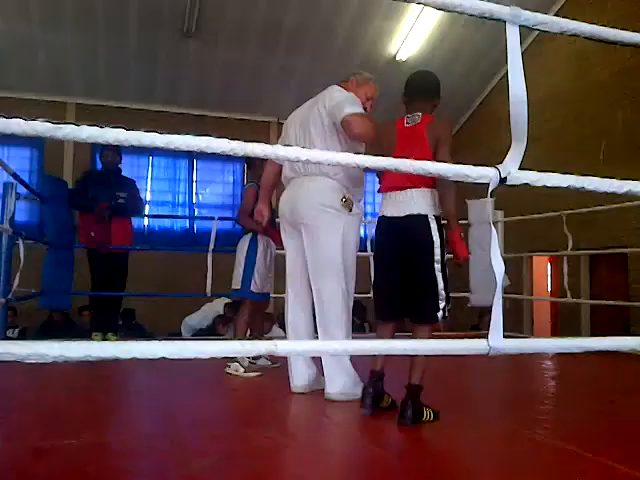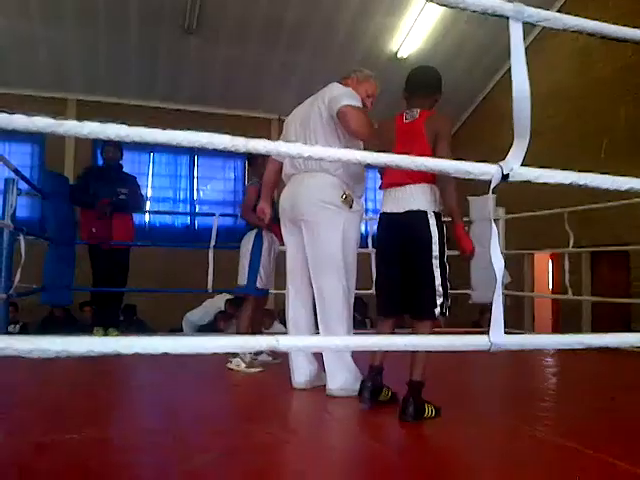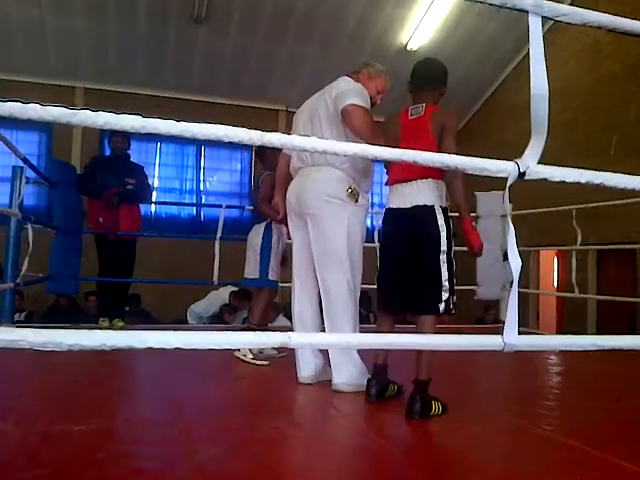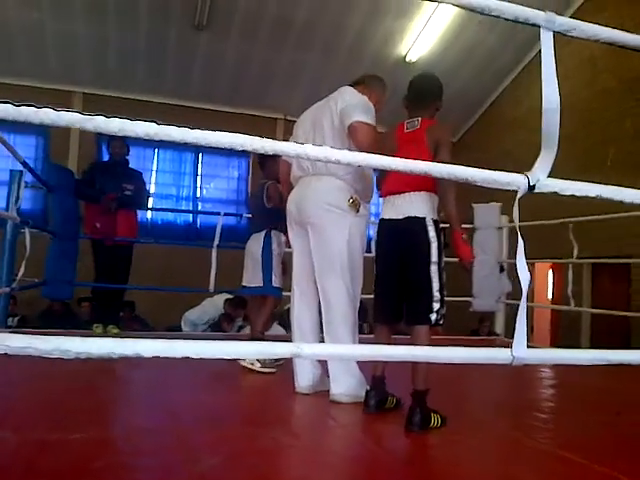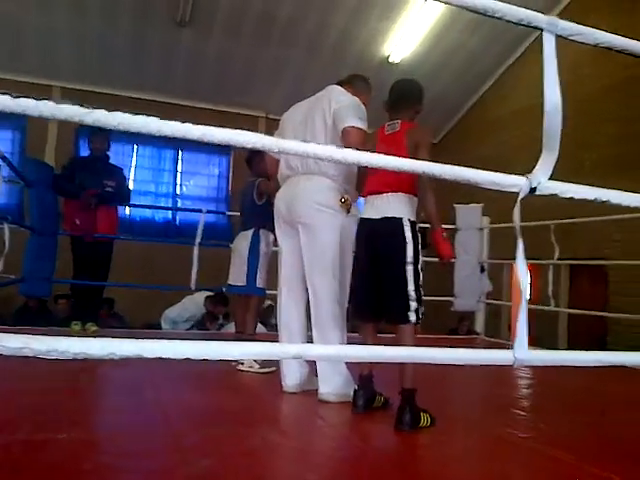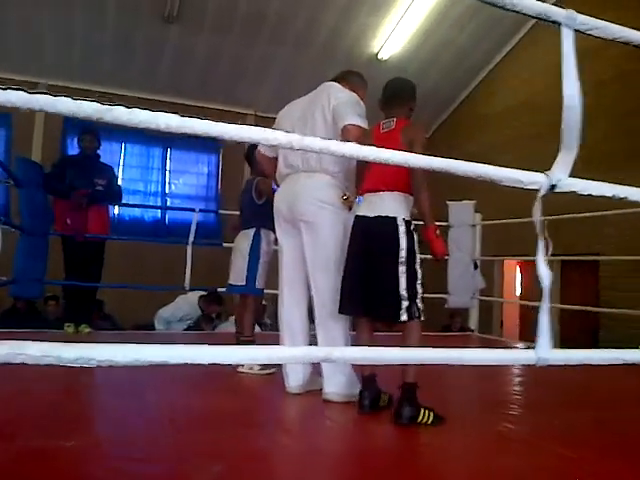
dt=0.2s
person 1, frame 1
left shoulder: (385, 132)
right shoulder: (439, 128)
left elbow: (382, 176)
right elbow: (444, 182)
right wrist: (455, 233)
left hip: (387, 219)
right hip: (422, 219)
left knee: (388, 311)
right knee: (425, 313)
left ankle: (374, 387)
right ankle: (412, 400)
person 1, frame 2
left shoulder: (386, 127)
right shoulder: (439, 124)
left elbow: (384, 173)
right elbow: (445, 178)
right wrist: (460, 228)
left hip: (389, 215)
right hip: (422, 215)
left knee: (389, 306)
right knee: (425, 309)
left ankle: (373, 379)
right ankle: (413, 397)
person 1, frame 3
left shoulder: (392, 123)
right shoulder: (445, 118)
left elbow: (389, 170)
right elbow: (451, 173)
right wrist: (467, 224)
left hip: (394, 211)
right hip: (428, 210)
left knee: (390, 301)
right knee: (428, 305)
left ankle: (378, 378)
right ankle: (420, 394)
person 1, frame 4
left shoulder: (390, 136)
right shoulder: (439, 133)
left elbow: (381, 186)
right elbow: (444, 186)
right wrist: (459, 236)
left hip: (388, 221)
right hip: (420, 222)
left knee: (386, 312)
right knee: (422, 316)
left ankle: (377, 390)
right ankle: (419, 405)
person 1, frame 5
left shoulder: (372, 138)
right shoulder: (418, 135)
left elbow: (361, 187)
right elbow: (423, 186)
right wrist: (439, 233)
left hip: (368, 221)
right hip: (398, 221)
left knee: (368, 312)
right knee: (406, 315)
left ankle: (365, 389)
right ankle: (407, 403)
person 1, frame 6
left shoulder: (368, 135)
right shoulder: (413, 132)
left elbow: (358, 183)
right elbow: (418, 183)
right wrist: (432, 231)
left hip: (364, 220)
right hip: (394, 220)
left knee: (364, 310)
right knee: (409, 313)
left ankle: (369, 390)
right ankle: (408, 398)
person 2, frame 1
left shoulder: (299, 113)
right shoulder: (340, 96)
left elbow: (274, 160)
right elbow: (359, 127)
left wrist: (263, 200)
right wrist: (376, 136)
left hip: (292, 198)
right hip: (326, 198)
left knee: (298, 290)
right knee: (333, 289)
left ankle: (302, 375)
right ankle: (340, 380)
person 2, frame 2
left shoulder: (300, 111)
right shoulder: (341, 93)
left elbow: (275, 158)
right elbow: (352, 119)
left wrist: (265, 199)
right wrist: (373, 139)
left hip: (293, 194)
right hip: (327, 194)
left knee: (299, 286)
right knee: (334, 284)
left ankle: (303, 370)
right ankle: (341, 376)
person 2, frame 3
left shoulder: (310, 104)
right shoulder: (349, 88)
left elbow: (287, 154)
right elbow: (356, 117)
left wrist: (280, 193)
right wrist: (380, 141)
left hip: (300, 187)
right hip: (333, 189)
left knee: (306, 280)
right knee: (340, 278)
left ankle: (310, 365)
right ankle: (347, 371)
person 2, frame 4
left shoulder: (311, 112)
right shoulder: (355, 100)
left elbow: (286, 162)
right elbow: (362, 134)
left wrist: (291, 191)
left hip: (300, 196)
right hip: (334, 198)
left knee: (305, 289)
right knee: (339, 289)
left ankle: (307, 375)
right ankle: (346, 382)
person 2, frame 5
left shoulder: (296, 110)
right shoulder: (347, 101)
left elbow: (272, 158)
right elbow: (354, 138)
left hip: (287, 196)
right hip: (324, 197)
left knee: (292, 287)
right knee: (329, 288)
left ankle: (294, 373)
right ankle: (334, 381)
person 2, frame 6
left shoulder: (291, 107)
right shoulder: (345, 97)
left elbow: (264, 154)
right elbow: (354, 136)
left hip: (287, 195)
right hip: (324, 193)
left knee: (292, 287)
right knee: (330, 286)
left ankle: (297, 374)
right ankle: (338, 380)
person 3, frame 1
left shoulder: (259, 190)
right shoulder: (253, 187)
right elbow: (242, 217)
right wrist: (269, 232)
left hip: (263, 246)
right hip: (255, 244)
left knee: (261, 303)
right knee: (249, 302)
left ankle: (255, 353)
right ankle: (237, 358)
person 3, frame 2
left shoulder: (259, 186)
right shoulder: (256, 184)
right elbow: (246, 212)
right wrist: (272, 228)
left hip: (264, 242)
right hip: (259, 241)
left knee: (260, 298)
right knee: (253, 297)
left ankle: (255, 349)
right ankle: (238, 354)
person 3, frame 3
left shoulder: (266, 179)
right shoulder: (269, 177)
right elbow: (263, 203)
left wrist: (279, 251)
left hip: (268, 233)
right hip: (267, 233)
left knee: (263, 290)
right knee: (267, 290)
person 3, frame 4
left shoulder: (261, 190)
right shoulder: (272, 186)
right elbow: (284, 203)
left wrist: (279, 259)
left hip: (261, 241)
right hip: (268, 241)
left knee: (258, 298)
right knee: (272, 296)
person 3, frame 5
left shoulder: (250, 187)
right shoulder: (262, 184)
left hip: (248, 239)
right hip: (256, 240)
left knee: (243, 297)
right knee: (255, 296)
person 3, frame 6
left shoulder: (250, 184)
right shoulder: (261, 182)
left hip: (250, 238)
right hip: (256, 239)
left knee: (246, 297)
right knee: (252, 296)
left ankle: (242, 348)
person 4, frame 1
left shoulder: (128, 183)
right shoulder: (89, 178)
left elbow: (138, 208)
right elbow: (73, 199)
left wrist: (113, 209)
right wrist: (94, 207)
left hip: (120, 241)
right hip: (96, 239)
left knee: (117, 284)
right knee: (99, 283)
left ankle: (111, 329)
right ankle: (97, 328)
person 4, frame 2
left shoulder: (130, 180)
right shoulder: (90, 174)
left elbow: (139, 204)
right elbow: (74, 195)
left wrist: (114, 205)
right wrist: (95, 203)
left hip: (121, 237)
right hip: (97, 235)
left knee: (118, 281)
right knee: (100, 279)
left ankle: (112, 324)
right ankle: (99, 323)
person 4, frame 3
left shoulder: (137, 170)
right shoulder: (98, 163)
left elbow: (146, 194)
right elbow: (81, 184)
left wrist: (121, 195)
right wrist: (102, 193)
left hip: (128, 226)
right hip: (104, 225)
left knee: (124, 271)
right knee: (106, 269)
left ankle: (118, 315)
right ankle: (104, 314)
person 4, frame 4
left shoulder: (136, 176)
right shoulder: (96, 169)
left elbow: (143, 201)
right elbow: (79, 189)
left wrist: (119, 201)
right wrist: (100, 198)
left hip: (124, 233)
right hip: (101, 231)
left knee: (119, 278)
right knee: (102, 275)
left ankle: (112, 321)
right ankle: (99, 320)
person 4, frame 5
left shoulder: (117, 172)
right shoulder: (76, 164)
left elbow: (124, 197)
right elbow: (59, 184)
left wrist: (99, 197)
right wrist: (80, 194)
left hip: (105, 230)
right hip: (80, 227)
left knee: (99, 274)
right knee: (81, 272)
left ankle: (91, 319)
right ankle: (78, 318)
person 4, frame 6
left shoulder: (107, 170)
right shoulder: (66, 163)
left elbow: (116, 196)
right elbow: (48, 183)
left wrist: (90, 197)
right wrist: (70, 193)
left hip: (96, 230)
right hip: (71, 227)
left knee: (92, 275)
right knee: (73, 273)
left ankle: (84, 320)
right ankle: (70, 319)
